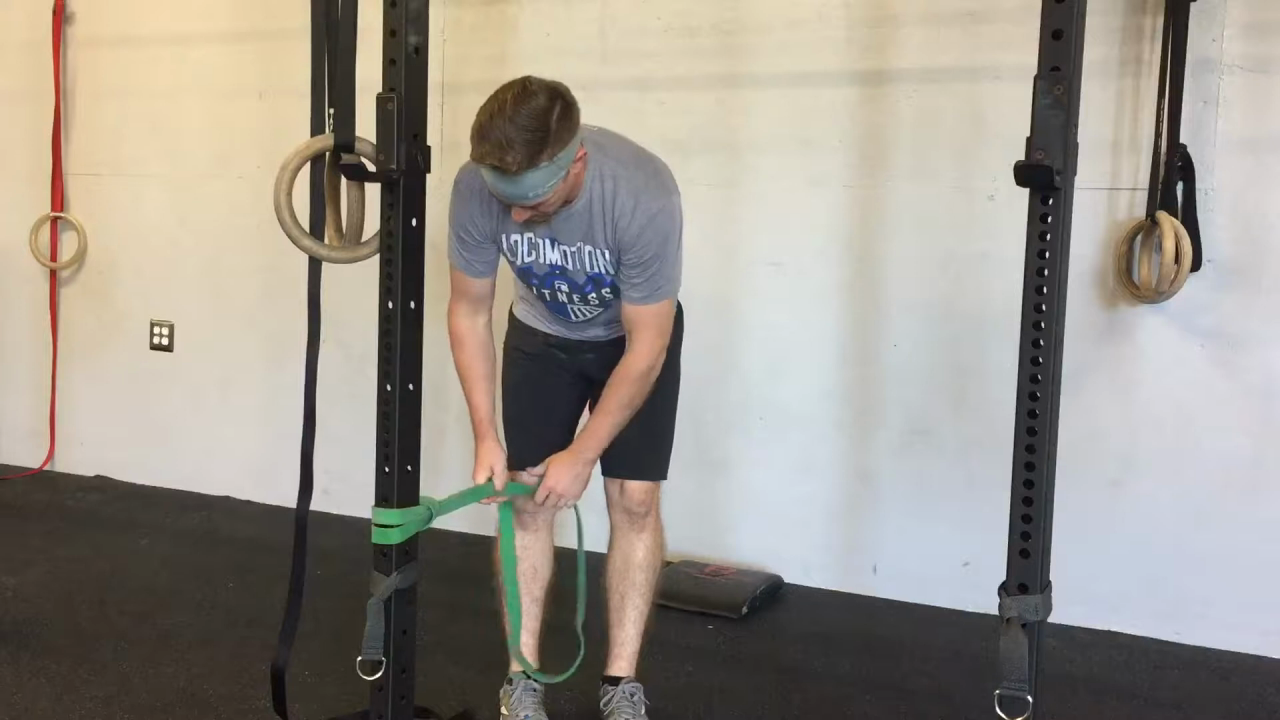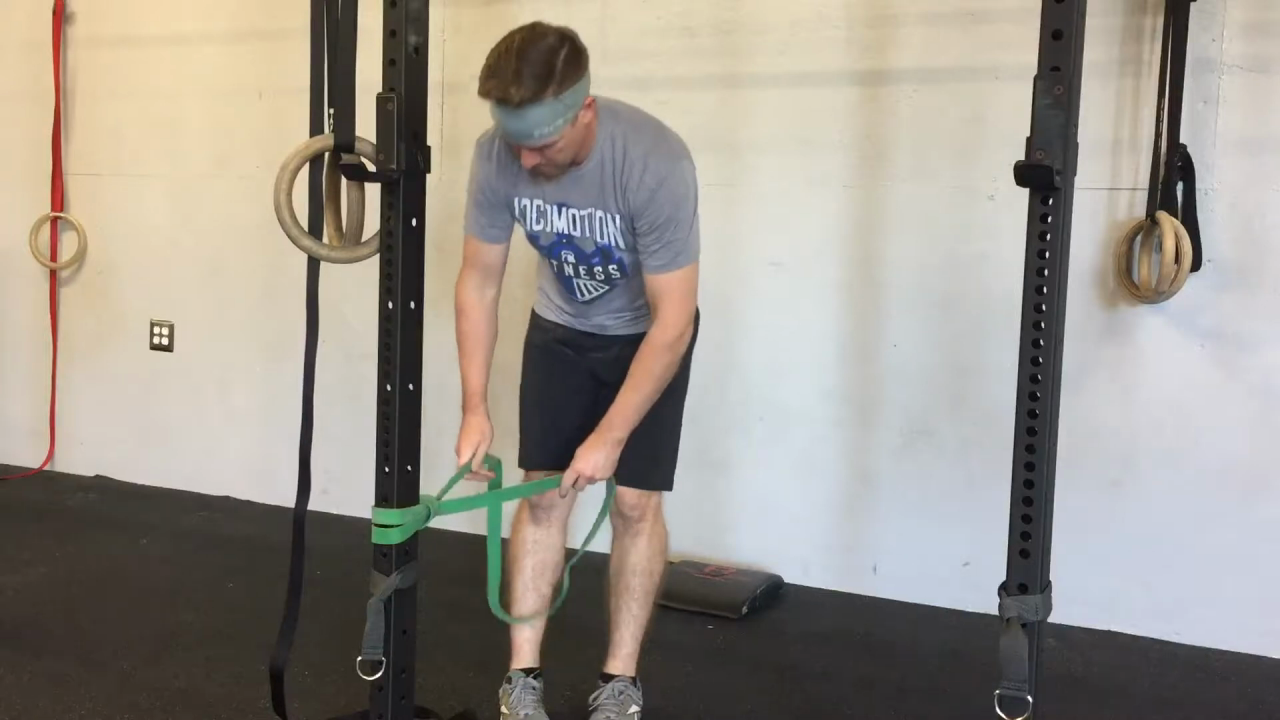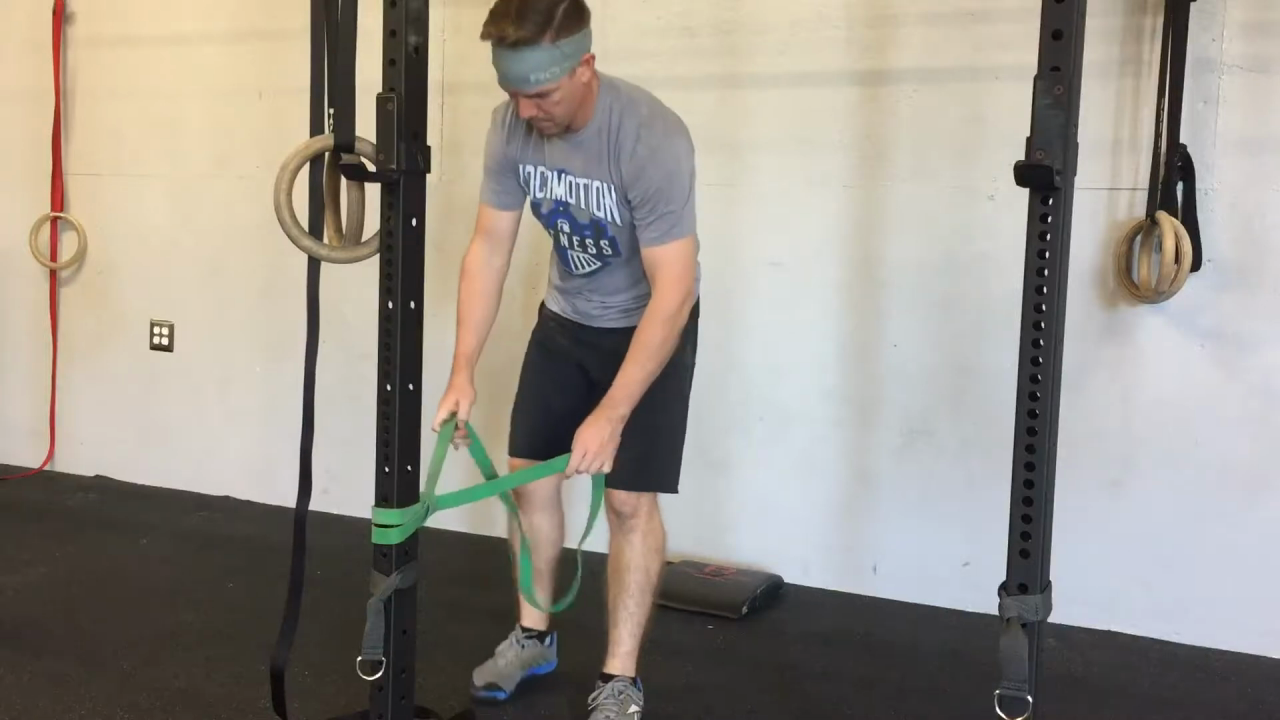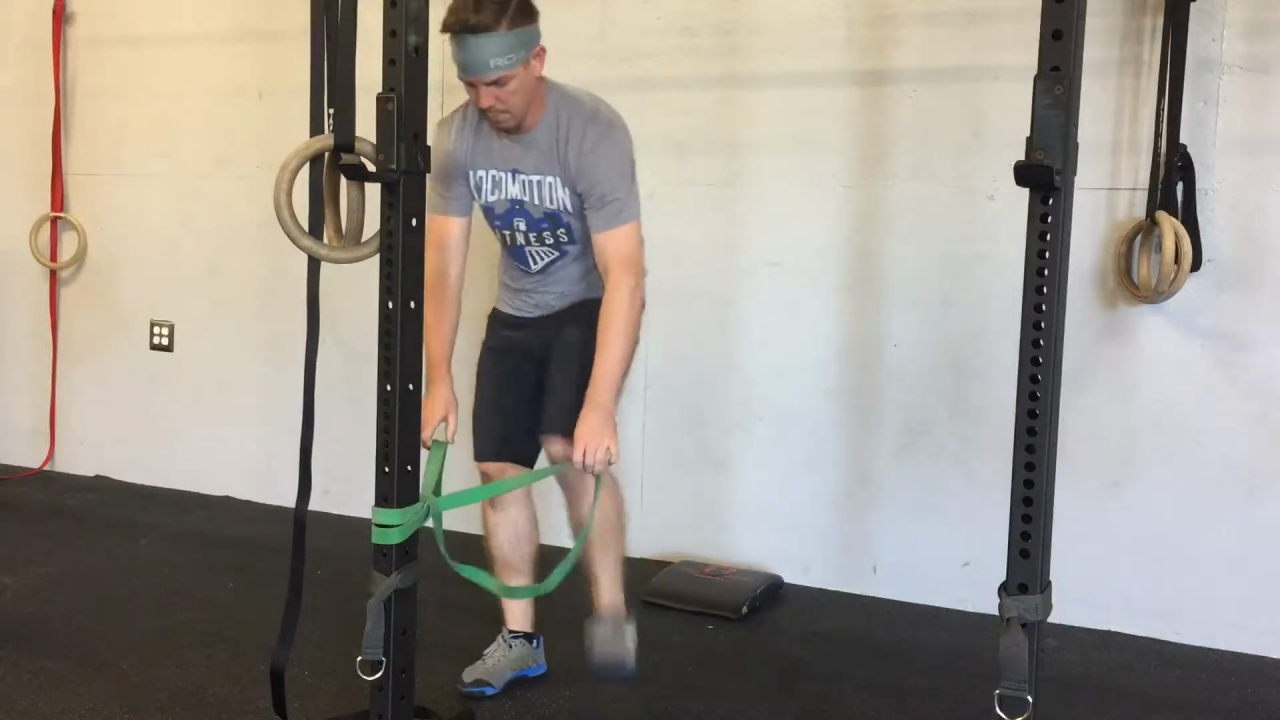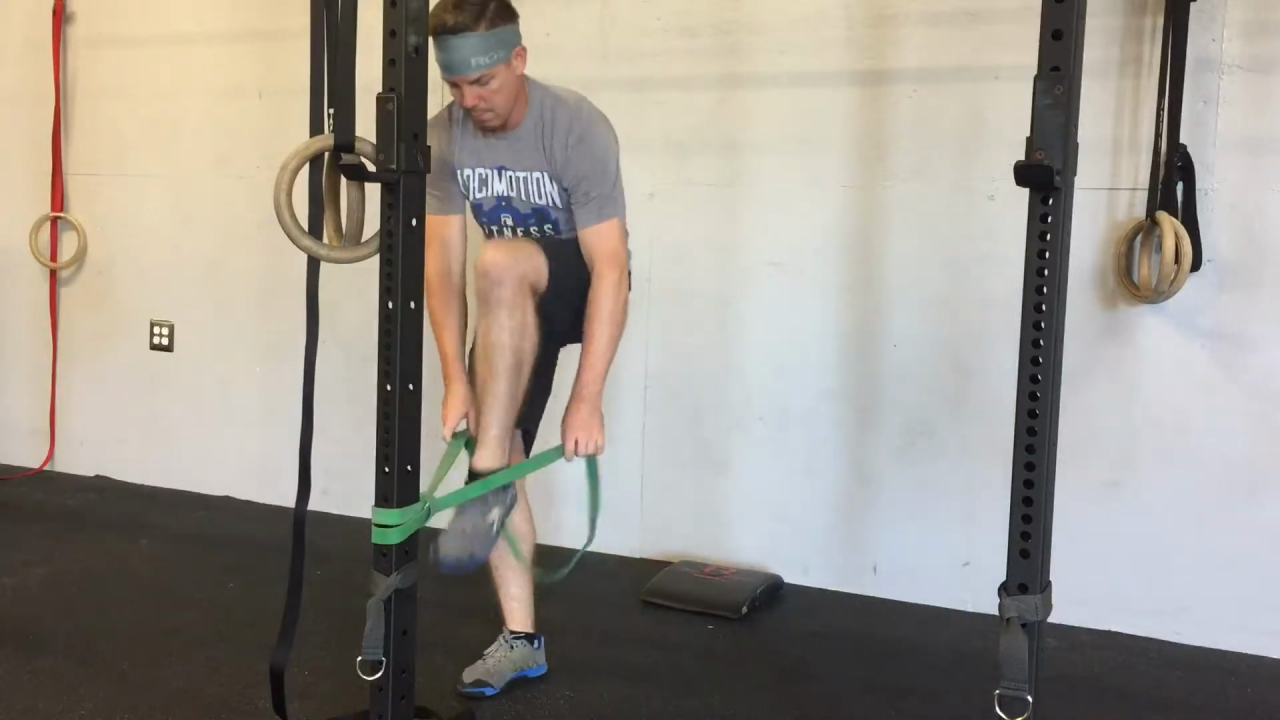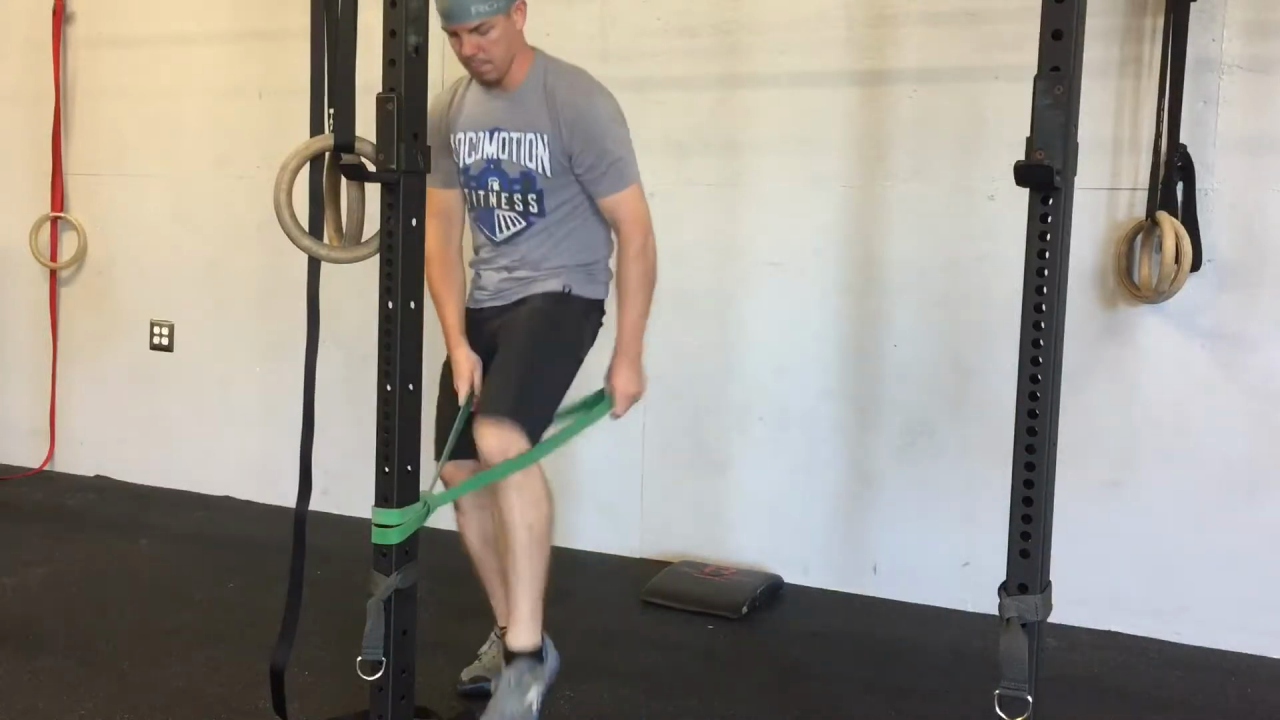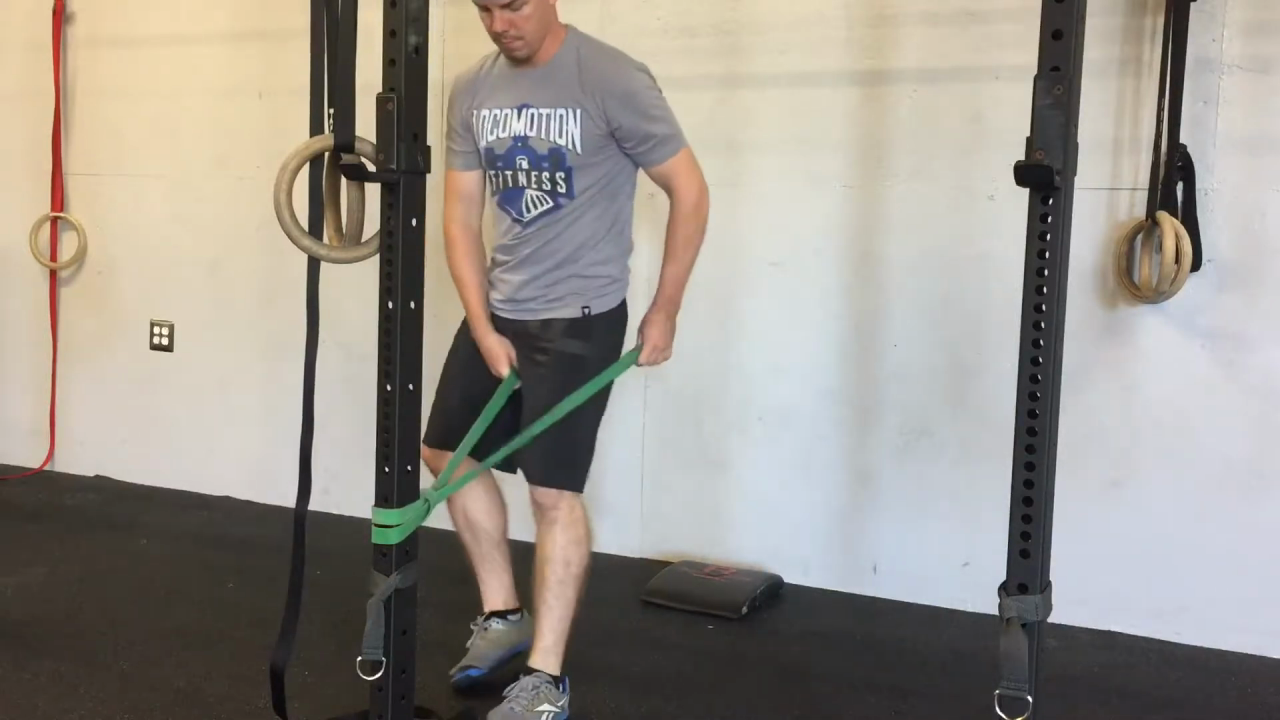
dt=0.4s
person 1, frame 1
left shoulder: (644, 196)
right shoulder: (476, 188)
left elbow: (645, 350)
right elbow: (469, 312)
left wrist: (581, 454)
right wrist: (486, 435)
left hip: (634, 338)
right hip: (540, 335)
left knee: (634, 498)
right knee: (527, 495)
person 1, frame 2
left shoulder: (656, 162)
right shoulder: (497, 153)
left elbow: (674, 321)
right elbow: (479, 281)
left wrist: (609, 437)
right wrist: (474, 407)
left hip: (645, 336)
right hip: (559, 331)
left knee: (635, 502)
right knee: (541, 495)
person 1, frame 3
left shoulder: (652, 139)
right shoulder: (510, 129)
left elbow: (673, 294)
right elbow: (489, 248)
left wrist: (610, 415)
right wrist: (462, 372)
left hip: (646, 327)
right hip: (564, 319)
left knee: (629, 500)
right knee: (530, 476)
right ankle: (534, 636)
person 1, frame 4
left shoulder: (594, 132)
right shoulder: (455, 138)
left elbow: (623, 276)
right elbow: (443, 262)
left wrist: (599, 406)
right wrist: (438, 379)
left hip: (589, 304)
right hip: (517, 312)
left knee: (576, 459)
right knee: (499, 470)
left ankle: (610, 611)
right ankle: (520, 638)
person 1, frame 5
left shoulder: (577, 129)
right shoulder: (444, 137)
left elbow: (610, 271)
right elbow: (442, 261)
left wrist: (587, 402)
right wrist: (456, 381)
left hip: (575, 275)
right hip: (512, 301)
left knee: (498, 265)
right knee: (497, 459)
left ankle: (490, 479)
right ankle: (522, 639)
person 1, frame 6
left shoulder: (576, 102)
right shoulder: (450, 111)
left elbow: (634, 230)
right elbow: (443, 234)
left wrist: (628, 355)
right wrist: (457, 345)
left hip: (560, 298)
right hip: (486, 306)
left knee: (503, 447)
right knee: (458, 469)
left ankle: (530, 653)
right ankle: (510, 632)
person 1, frame 7
left shoulder: (613, 80)
right shoulder: (471, 91)
left elbow: (689, 192)
right elbow: (460, 215)
left wrist: (664, 311)
right wrist: (484, 328)
left hip: (578, 319)
right hip: (500, 310)
left knee: (554, 493)
right knee: (446, 453)
right ankle: (503, 614)
